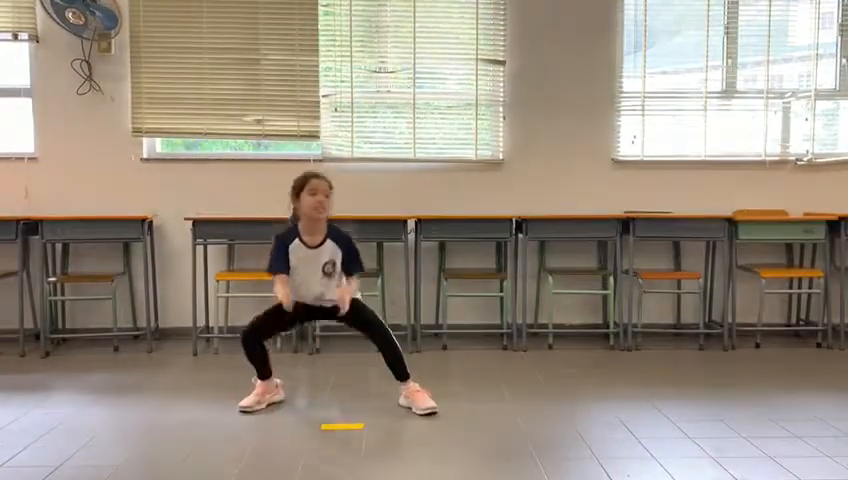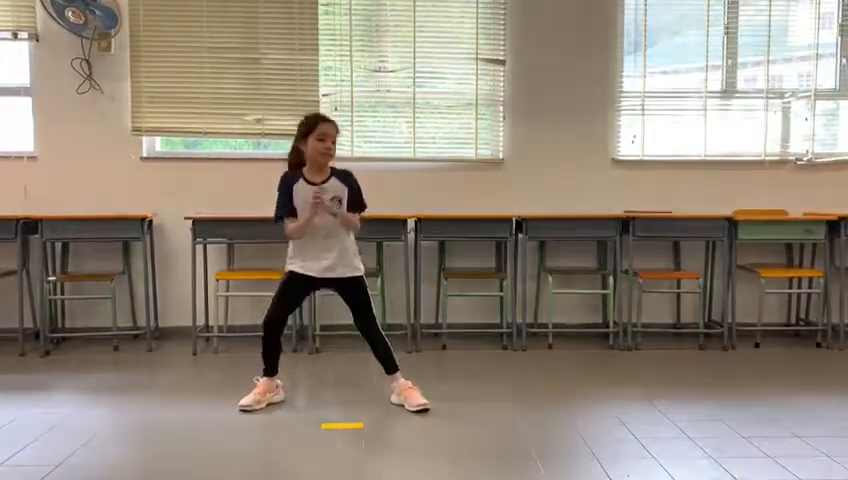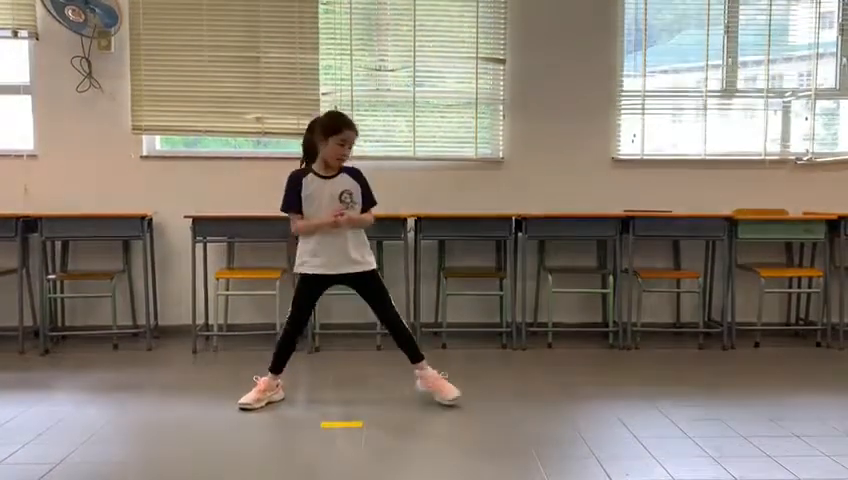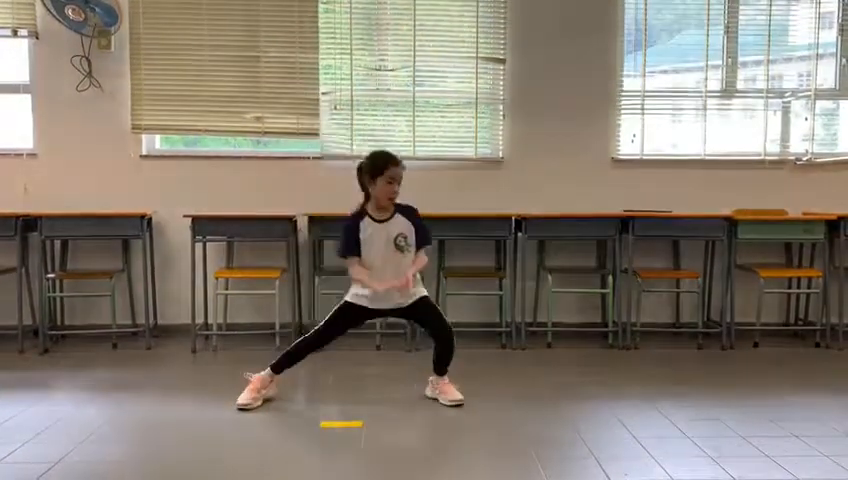
dt=0.4s
person 1, frame 1
left shoulder: (341, 239)
right shoulder: (284, 240)
left elbow: (352, 279)
right elbow: (280, 283)
left wrist: (346, 293)
right wrist: (283, 295)
left hip: (336, 300)
right hip: (299, 302)
left knee: (380, 331)
right knee: (250, 335)
left ankle: (408, 388)
right ankle: (268, 386)
person 1, frame 2
left shoulder: (345, 180)
right shoulder: (290, 183)
left elbow: (355, 226)
right elbow: (291, 233)
left wrist: (338, 213)
right wrist: (310, 215)
left hip: (344, 267)
right hip: (303, 267)
left knee: (368, 325)
right knee: (272, 323)
left ankle: (399, 384)
right ankle: (269, 384)
person 1, frame 3
left shoulder: (354, 177)
right shoulder: (299, 180)
left elbow: (369, 218)
right elbow: (297, 227)
left wrist: (351, 219)
right wrist: (325, 222)
left hip: (357, 262)
right hip: (315, 265)
left knee: (390, 317)
right knee: (295, 323)
left ankle: (426, 374)
right ankle: (271, 382)
person 1, frame 4
left shoulder: (410, 215)
right shoulder: (356, 223)
left elbow: (422, 254)
right elbow: (354, 268)
left wrist: (411, 271)
right wrist: (377, 284)
left hip: (409, 293)
right hip: (366, 297)
left knee: (444, 333)
right knee: (319, 336)
left ankle: (439, 381)
right ankle: (265, 380)
